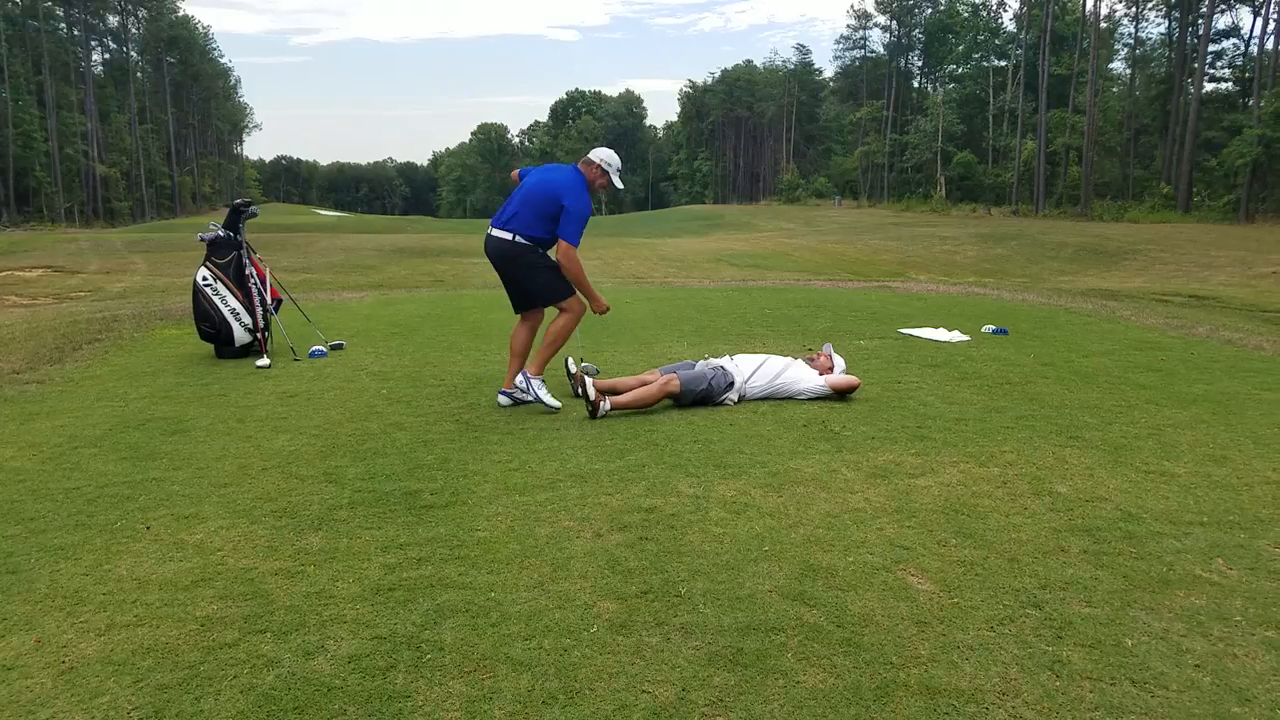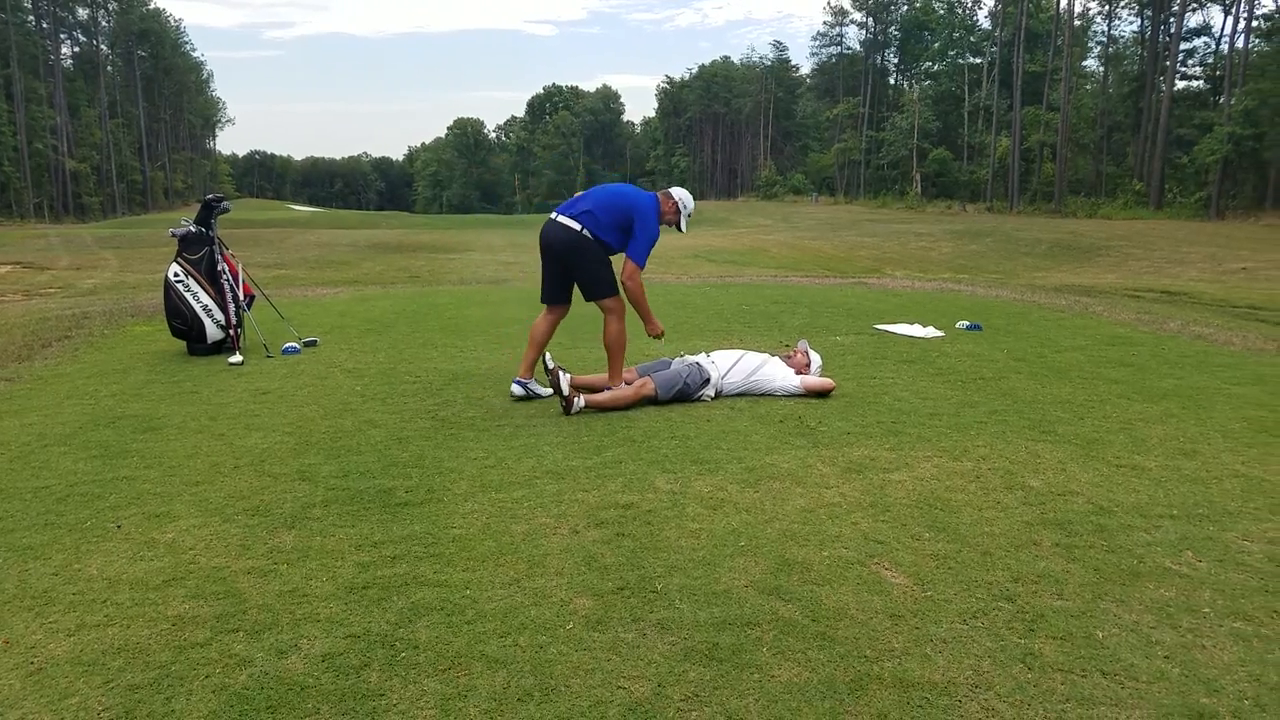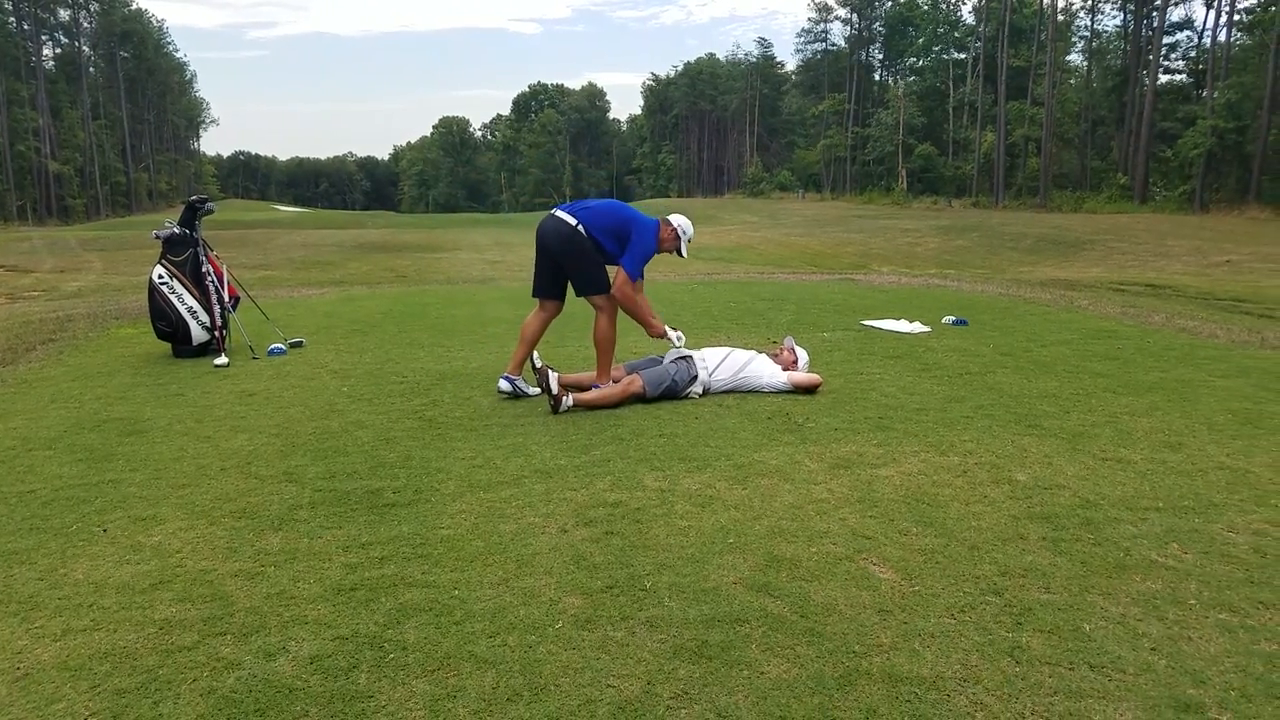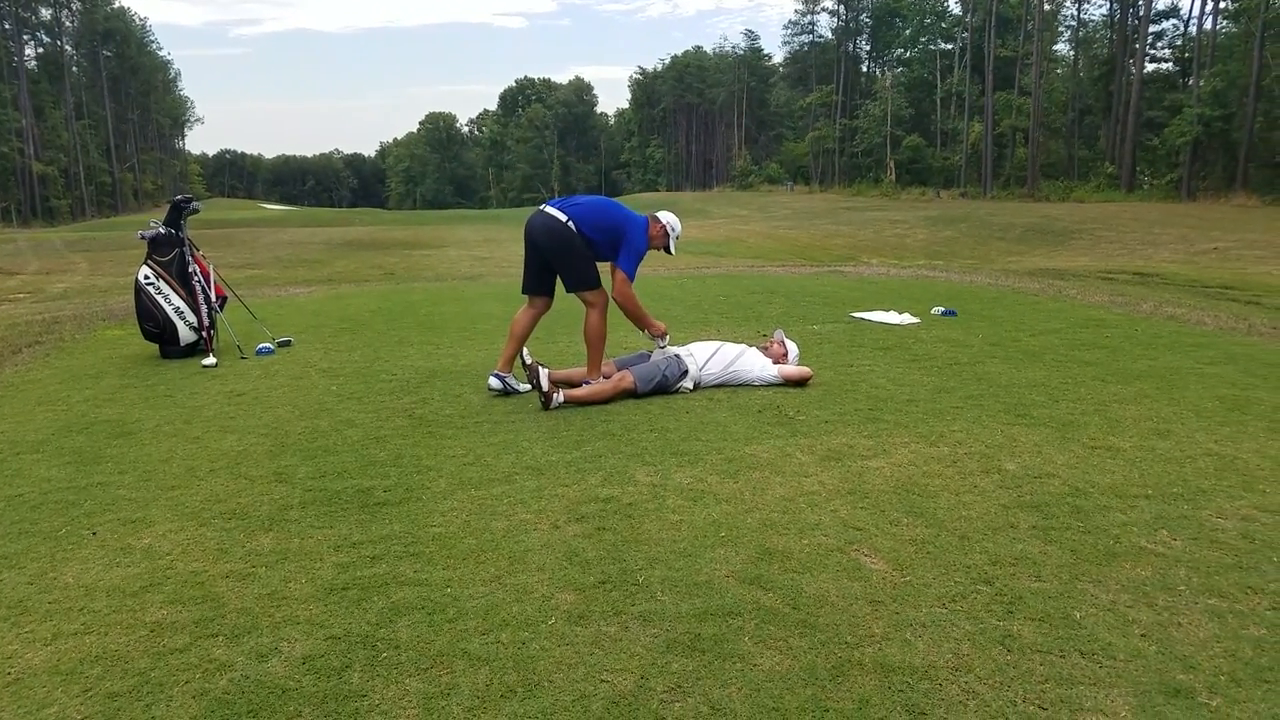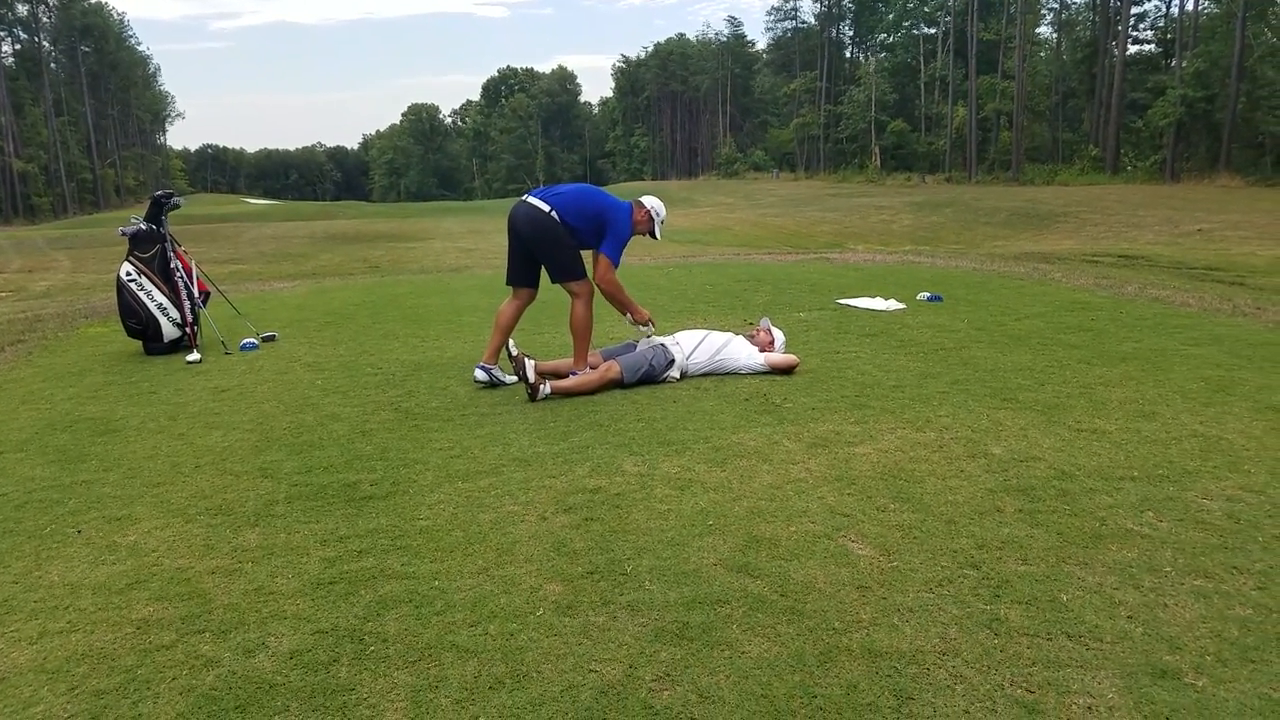
dt=0.7s
person 1, frame 1
left shoulder: (809, 381)
right shoulder: (795, 364)
left elbow: (853, 381)
left wrist: (836, 393)
left hip: (728, 381)
right hip: (721, 364)
left knee: (666, 383)
right knee: (651, 376)
left ankle: (604, 404)
right ankle: (588, 383)
person 1, frame 2
left shoulder: (785, 378)
right shoulder: (771, 361)
left elbow: (828, 384)
left wrist: (812, 381)
left hip: (705, 378)
right hip: (699, 362)
left knee: (642, 387)
right knee: (629, 374)
left ankle: (579, 401)
right ankle: (567, 380)
person 1, frame 3
left shoulder: (772, 375)
right shoulder: (759, 358)
left elbow: (815, 380)
left wrist: (800, 376)
left hip: (694, 375)
right hip: (686, 359)
left knee: (631, 385)
right knee: (618, 372)
left ankle: (567, 399)
right ankle: (556, 378)
person 1, frame 4
left shoulder: (762, 368)
right shoulder: (748, 352)
left elbow: (805, 373)
left wrist: (790, 377)
left hip: (684, 369)
right hip: (677, 353)
left knee: (621, 381)
right knee: (606, 368)
left ankle: (557, 396)
right ankle: (546, 375)
person 1, frame 5
left shoulder: (749, 356)
right shoulder: (735, 340)
left elbow: (792, 360)
left wrist: (776, 363)
left hip: (671, 359)
right hip: (664, 343)
left knee: (608, 372)
right knee: (593, 359)
left ankle: (544, 388)
right ankle: (533, 366)
person 2, frame 1
left shoulder: (552, 169)
right shoulder: (578, 198)
left elbow: (516, 175)
right elbow: (565, 257)
right wrist: (593, 297)
left hip: (497, 242)
right hip: (518, 248)
left knee: (531, 316)
right knee: (573, 308)
left ankle: (510, 388)
right ankle: (532, 375)
person 2, frame 2
left shoulder: (634, 196)
right shoulder: (648, 218)
left elbow: (579, 198)
right elbow: (629, 279)
right wrist: (650, 321)
left hip: (552, 228)
right hip: (575, 237)
left knee: (555, 310)
right knee: (614, 309)
left ankle: (523, 379)
right ankle: (615, 387)
person 2, frame 3
left shoulder: (639, 226)
right shoulder: (646, 236)
left elbow: (635, 294)
right elbow: (620, 291)
left wrist: (663, 328)
right wrist: (649, 325)
left hip: (549, 226)
right hip: (570, 234)
left knee: (547, 309)
right knee: (605, 306)
left ankle: (512, 376)
right ankle: (602, 385)
person 2, frame 4
left shoulder: (624, 224)
right shoulder: (637, 234)
left elbow: (621, 290)
right elbow: (620, 294)
left wrist: (645, 328)
right wrist: (651, 325)
left hip: (538, 222)
right hip: (559, 229)
left knee: (537, 304)
right knee: (596, 302)
left ankle: (501, 373)
right ankle: (593, 380)
person 2, frame 5
left shoulder: (608, 210)
right shoulder: (621, 219)
left elbow: (602, 277)
right elbow: (603, 280)
left wrist: (627, 312)
right wrist: (635, 310)
left hip: (521, 212)
right hip: (543, 220)
left knee: (521, 296)
right knee: (582, 292)
left ankle: (487, 365)
right ankle: (579, 371)
